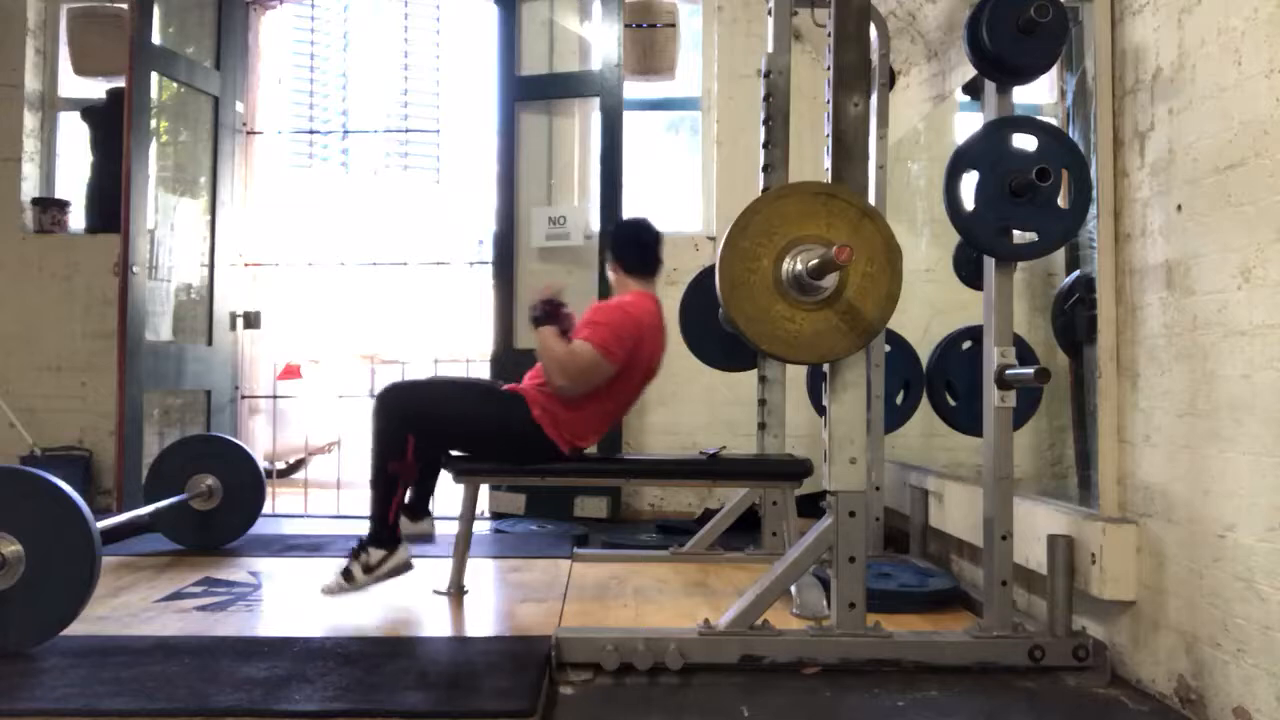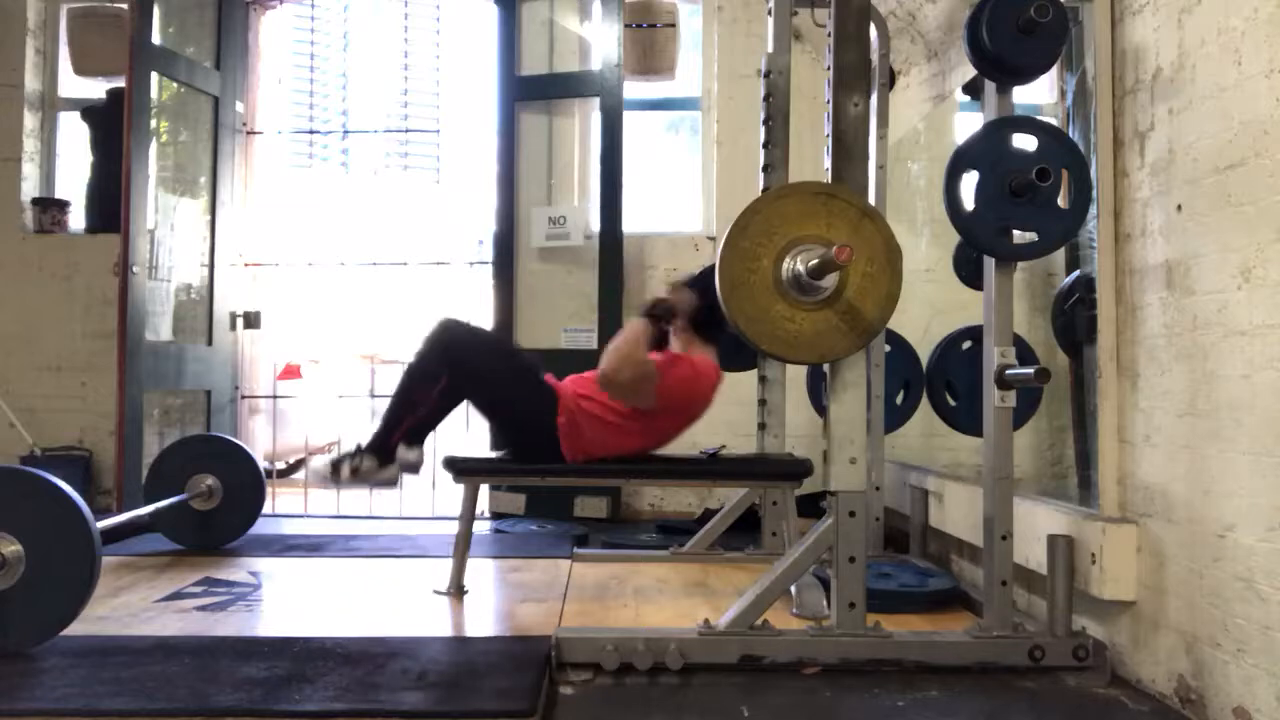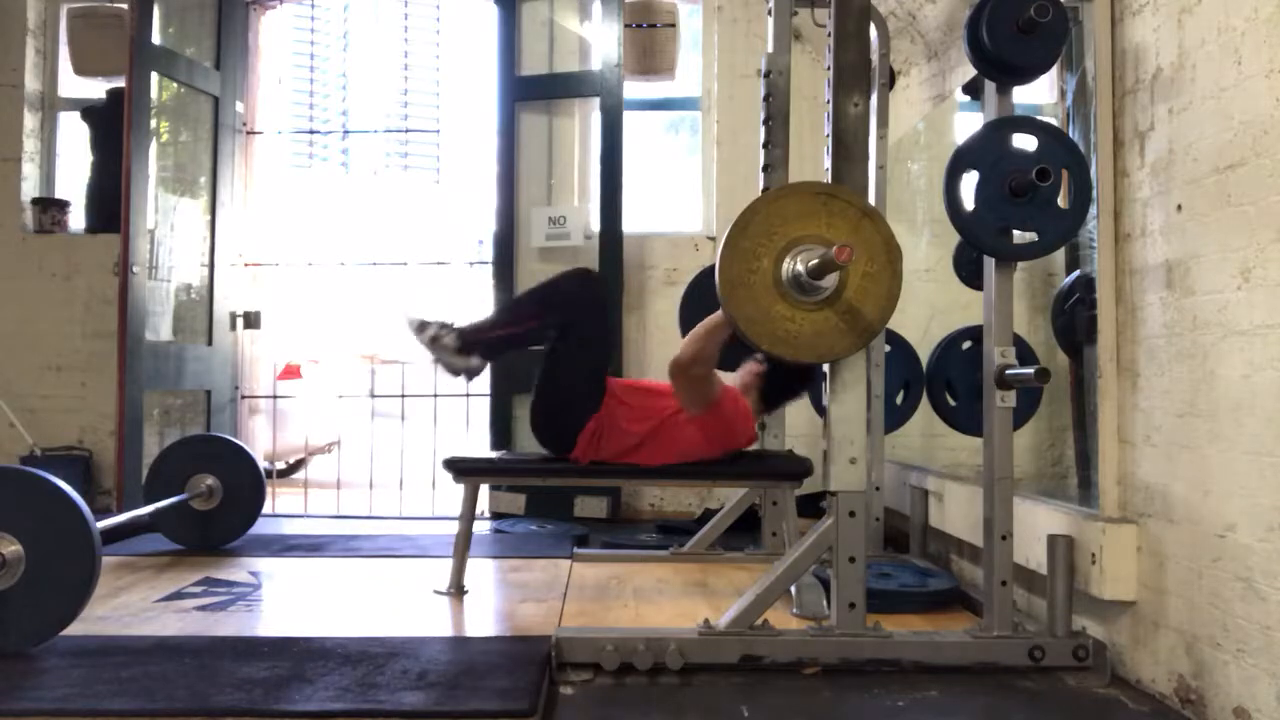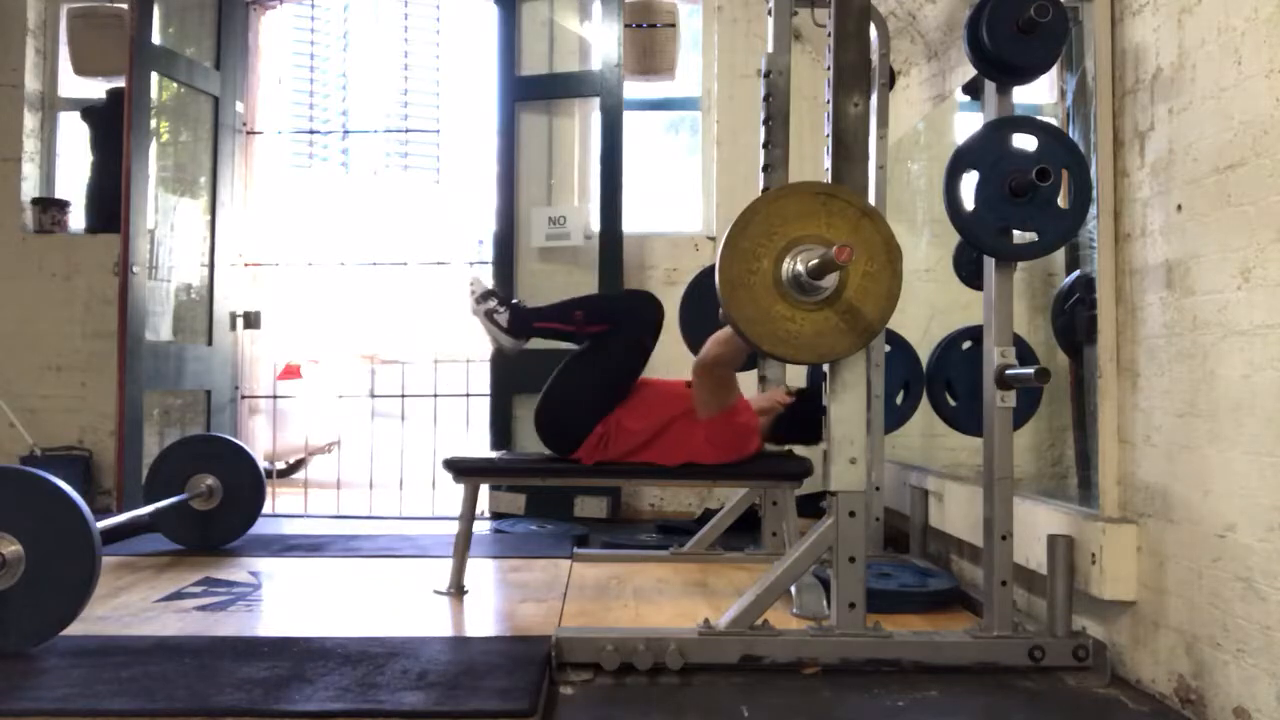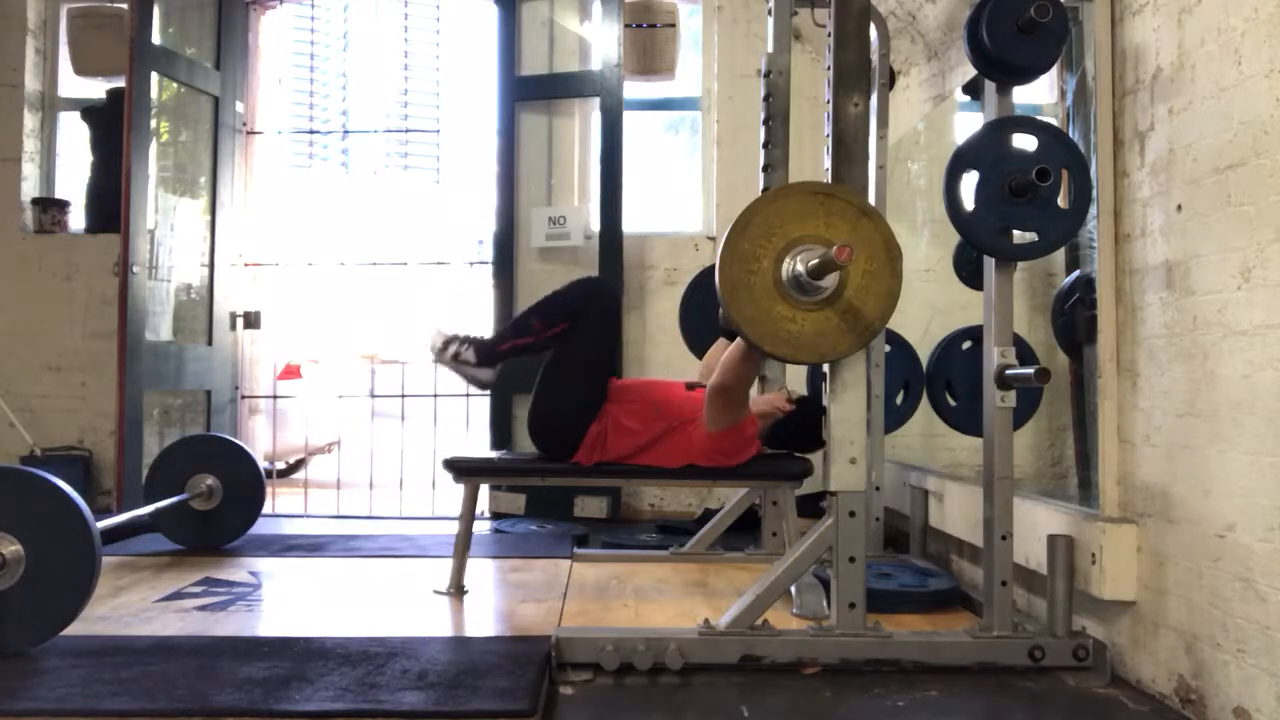
dt=0.3s
person 1, frame 1
left shoulder: (622, 312)
right shoulder: (647, 314)
left elbow: (568, 379)
left wrist: (544, 319)
right wrist: (561, 323)
left hip: (536, 430)
right hip: (544, 426)
left knee: (397, 403)
right knee: (430, 405)
left ankle: (383, 546)
right ankle: (415, 513)
person 1, frame 2
left shoulder: (683, 375)
right shoulder: (704, 373)
left elbow: (613, 376)
left wrist: (653, 315)
right wrist: (661, 319)
left hip: (554, 431)
right hip: (559, 425)
left knee: (452, 342)
right knee: (469, 347)
left ankle: (379, 458)
right ankle: (404, 443)
person 1, frame 3
left shoulder: (727, 415)
right shoulder: (735, 420)
left elbow: (684, 364)
right elbow: (692, 368)
left wrist: (732, 313)
left hip: (577, 429)
right hip: (596, 426)
left knee: (582, 289)
right knee: (578, 307)
left ankle: (465, 345)
right ankle: (470, 346)
person 1, frame 4
left shoulder: (733, 430)
right shoulder: (739, 431)
left elbow: (707, 366)
right elbow: (711, 368)
left hip: (574, 424)
right hip: (583, 425)
left knee: (642, 309)
right knee: (638, 314)
left ankle: (514, 322)
right ankle: (517, 323)
person 1, frame 5
left shoulder: (732, 440)
right shoulder: (742, 436)
left elbow: (724, 385)
right elbow: (708, 379)
right wrist: (736, 329)
left hip: (572, 432)
right hip: (582, 427)
left knee: (596, 296)
right knee: (596, 302)
left ankle: (484, 356)
right ankle: (487, 355)
